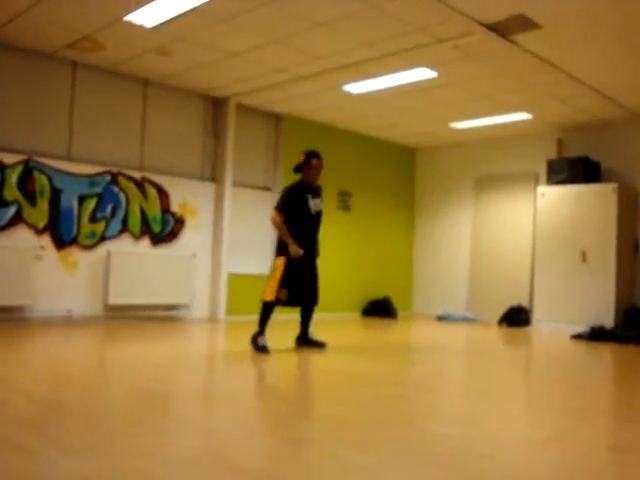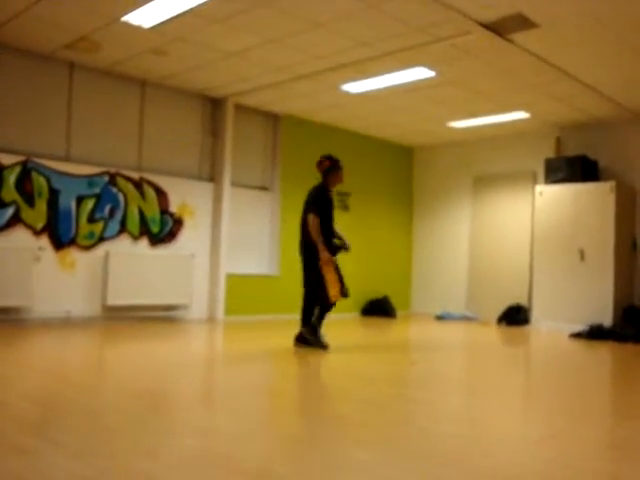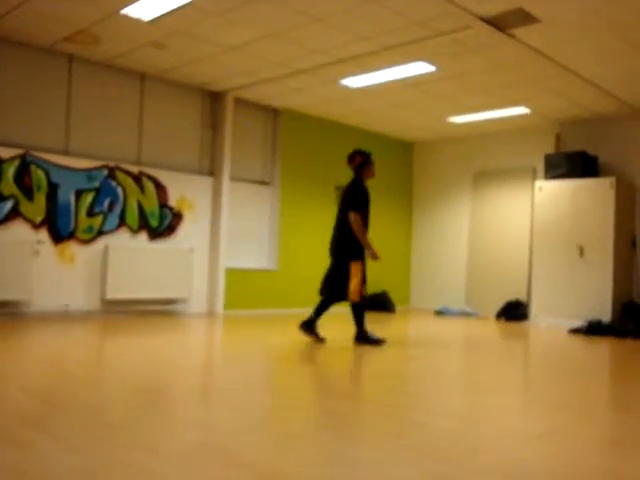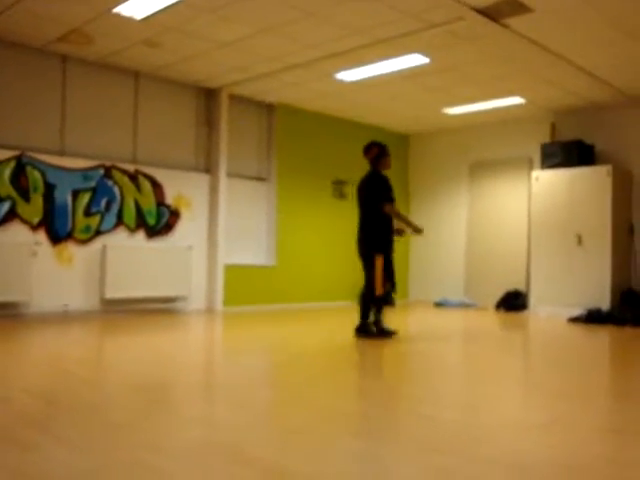
dt=0.4s
person 1, frame 1
left shoulder: (317, 191)
right shoulder: (293, 190)
right elbow: (277, 218)
left wrist: (315, 245)
right wrist: (291, 244)
left hip: (308, 250)
right hip: (290, 249)
left knee: (310, 295)
right knee: (276, 291)
left ankle: (304, 335)
right ankle: (259, 334)
person 1, frame 2
left shoulder: (325, 193)
right shoulder: (320, 193)
right elbow: (312, 220)
left wrist: (339, 239)
right wrist: (322, 249)
left hip: (318, 249)
right hip: (315, 250)
left knee: (313, 292)
left ankle: (305, 334)
right ankle: (312, 328)
person 1, frame 3
left shoulder: (352, 188)
right shoulder: (359, 189)
right elbow: (355, 218)
right wrist: (368, 246)
left hip: (341, 245)
right hip: (350, 248)
left knee: (335, 289)
right knee: (356, 289)
left ankle: (311, 323)
right ankle: (361, 333)
person 1, frame 4
left shoulder: (365, 181)
right shoulder: (379, 180)
right elbow: (389, 208)
left wrist: (391, 229)
right wrist: (412, 225)
left hip: (367, 237)
right hip: (377, 239)
left knee: (381, 282)
right knee: (376, 283)
left ankle: (376, 322)
right ankle: (364, 325)
